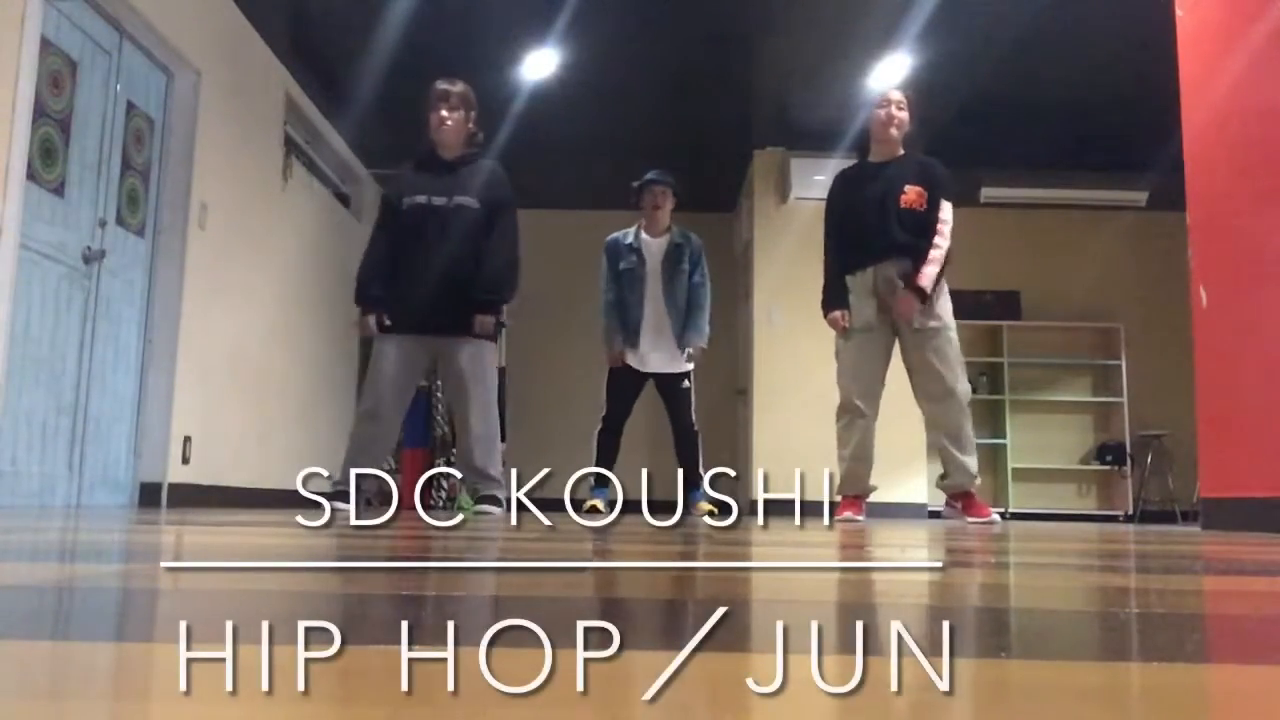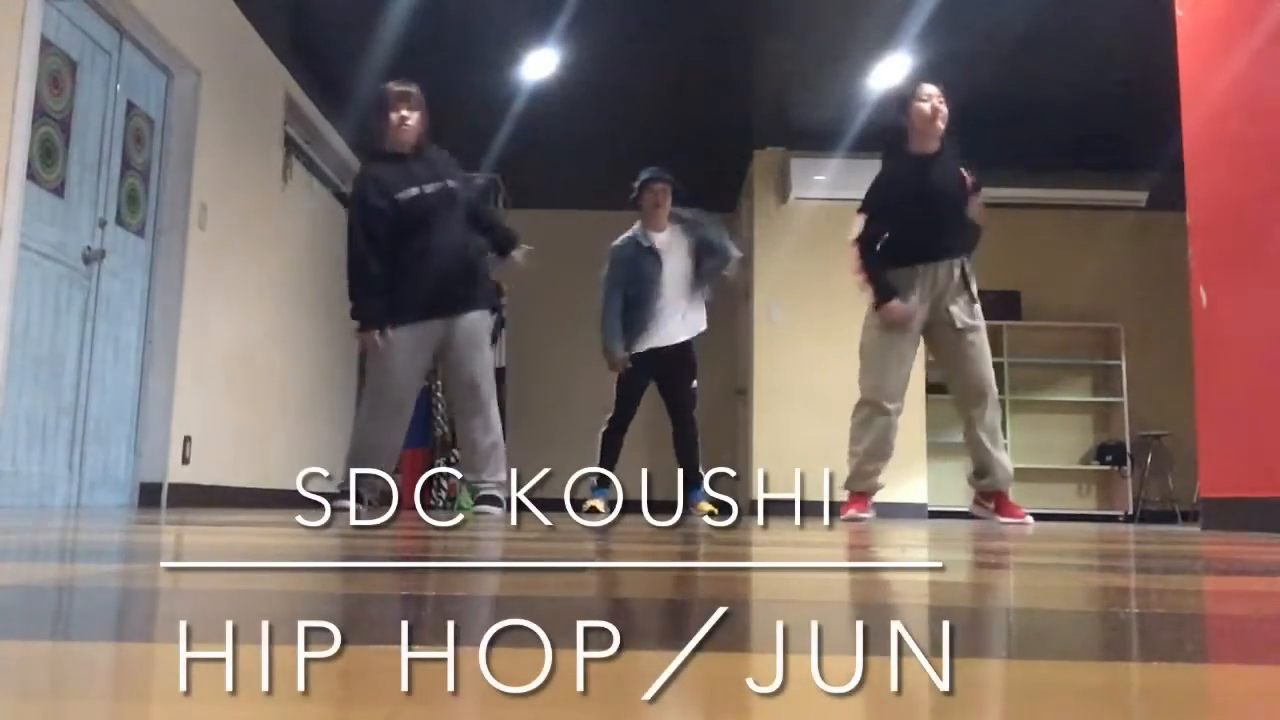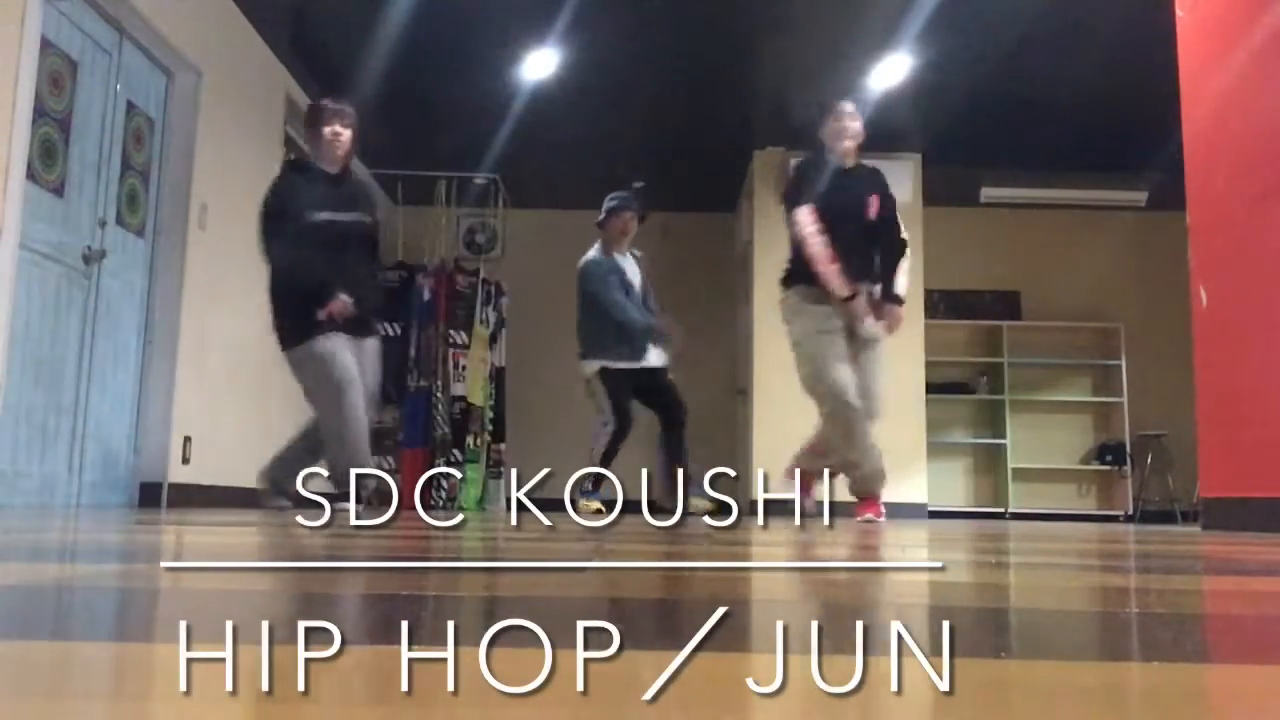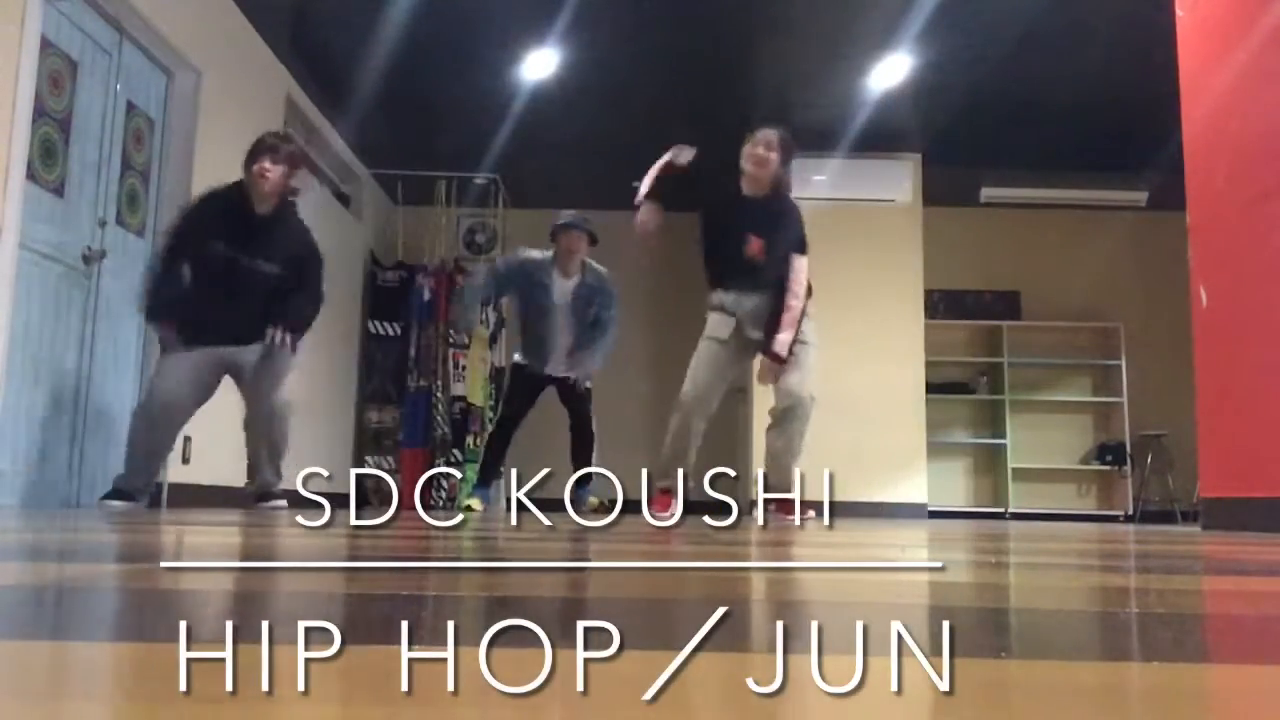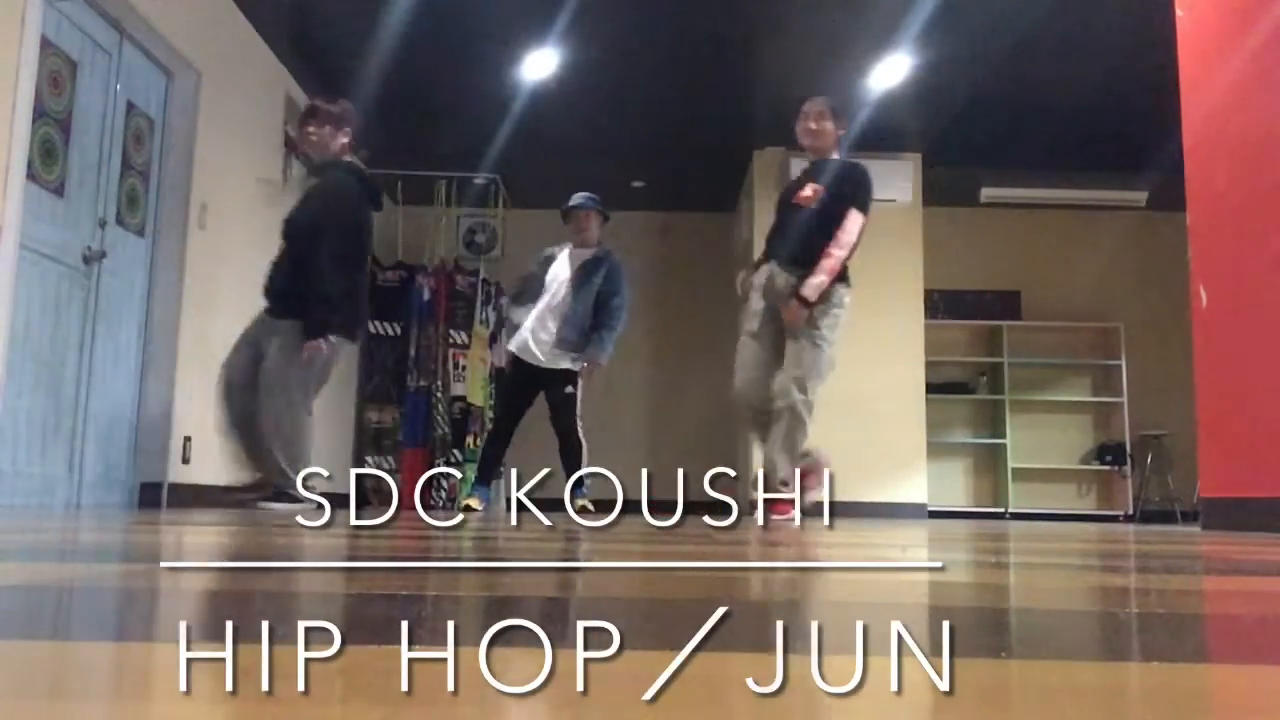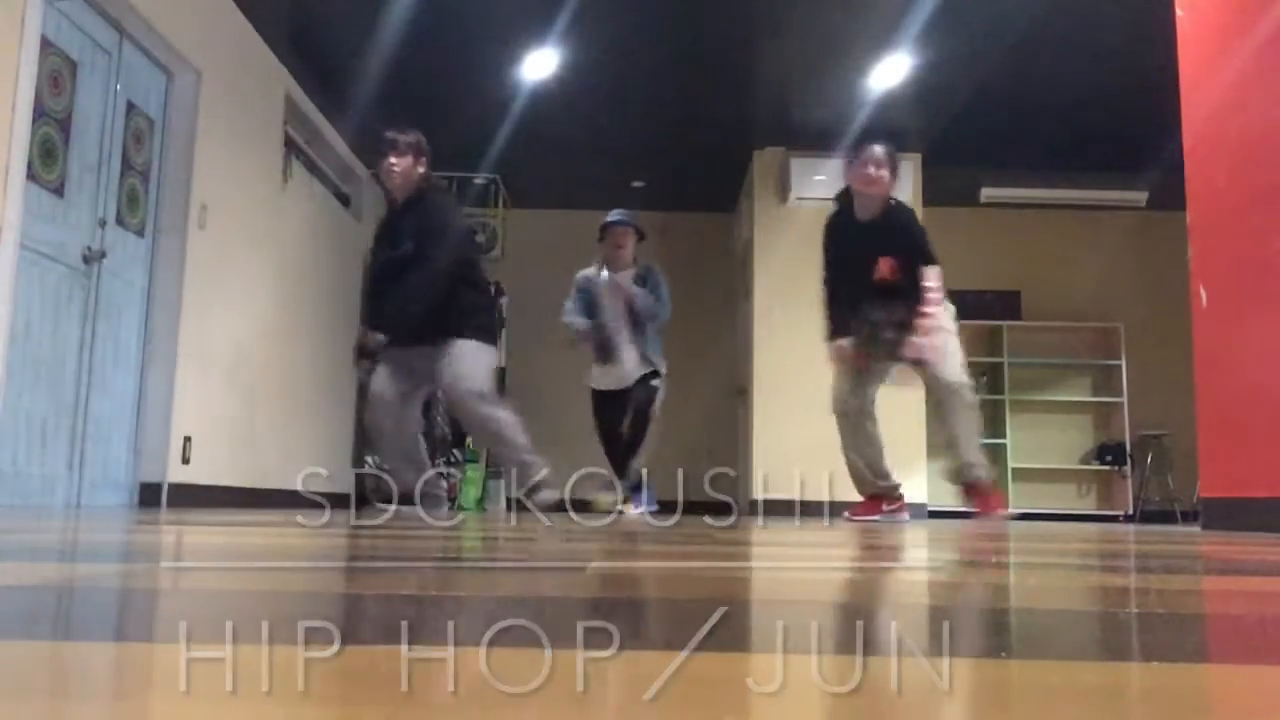
dt=0.5s
person 1, frame 1
left shoulder: (928, 171)
right shoulder: (847, 182)
left elbow: (943, 232)
right elbow: (833, 247)
left wrist: (920, 286)
right wrist: (833, 300)
left hip: (920, 288)
right hip: (862, 288)
left knee: (947, 390)
right knee: (856, 396)
left ankle: (961, 490)
right ankle: (853, 494)
person 1, frame 2
left shoulder: (948, 155)
right shoulder: (896, 173)
right elbow: (862, 240)
left wrist: (971, 196)
right wrist: (882, 295)
left hip: (955, 281)
right hip: (900, 286)
left knee: (980, 389)
right knee: (882, 393)
left ankle: (992, 491)
right ankle: (861, 491)
person 1, frame 3
left shoulder: (874, 180)
right shoulder: (808, 175)
left elbow: (898, 242)
right elbow: (809, 237)
left wrist: (894, 295)
right wrist: (845, 293)
left hip: (862, 299)
right hip: (812, 298)
left knee: (862, 402)
right knee: (839, 393)
left ankle: (806, 471)
right ankle: (868, 491)
person 1, frame 4
left shoulder: (784, 214)
right shoulder: (716, 183)
left elbow: (797, 285)
right elbow: (673, 160)
left wrist: (780, 348)
right wrist: (647, 204)
left hip: (781, 313)
right hip: (730, 307)
left knee: (796, 397)
right knee: (694, 397)
left ankle: (779, 492)
right ankle: (666, 488)
person 1, frame 5
left shoulder: (853, 176)
right shoulder: (797, 180)
left elbow: (844, 242)
left wrist: (808, 293)
right wrist: (755, 269)
left hip: (820, 294)
right hip: (769, 287)
left knee: (793, 396)
right knee: (748, 390)
left ankle: (780, 488)
right ankle: (804, 468)
person 1, frame 6
left shoulder: (901, 222)
right shoulder: (837, 227)
left elbow: (931, 286)
right elbow: (835, 286)
left wrist: (921, 345)
right wrist: (838, 336)
left hip: (922, 314)
right hip: (866, 319)
left knee: (951, 384)
right knee: (848, 400)
left ankle: (976, 483)
right ankle: (882, 494)
person 2, frame 1
left shoulder: (489, 177)
right shoulder: (406, 180)
left elbow: (503, 247)
right elbow: (382, 244)
left wrist: (491, 304)
right wrist: (371, 300)
left hip: (466, 319)
right hip: (404, 318)
left knee: (476, 410)
right knee: (378, 405)
left ankle: (488, 491)
right ankle: (350, 488)
person 2, frame 2
left shoulder: (443, 162)
right shoulder: (373, 178)
left elbow: (474, 208)
right elbow: (364, 254)
left wrist: (505, 240)
right wrist: (369, 316)
left hip: (467, 304)
right hip: (405, 313)
left knee: (477, 399)
right knee: (387, 403)
left ankle: (489, 487)
right ankle: (359, 489)
person 2, frame 3
left shoulder: (359, 193)
right shoulder: (292, 187)
right elbow: (283, 252)
left wrist: (368, 302)
right wrist: (323, 292)
left hip: (355, 318)
right hip: (309, 318)
left knee: (356, 406)
right knee: (344, 402)
left ankle: (281, 480)
right ankle: (355, 489)
person 2, frame 4
left shoulder: (294, 235)
right shoulder: (217, 207)
left elbow: (309, 291)
right elbow: (173, 260)
left wrist: (291, 325)
right wrist: (164, 319)
left hip: (258, 340)
right hip: (198, 335)
left knee: (269, 405)
right knee: (160, 404)
left ankle: (267, 486)
right ankle: (133, 486)
person 2, frame 5
left shoulder: (336, 187)
right shoulder: (334, 183)
left elbow: (325, 253)
left wrist: (317, 323)
left hip: (313, 316)
right hip: (287, 309)
left knee: (282, 398)
right knee: (239, 381)
left ankle: (289, 485)
right ankle: (272, 472)
person 2, frame 6
left shoulder: (438, 210)
right shoulder: (388, 226)
left elbow: (433, 273)
right elbow: (378, 287)
left wrist: (385, 323)
right wrist: (377, 327)
left hip: (463, 327)
right hip: (410, 336)
left knee: (471, 397)
right knee: (382, 399)
left ankle: (536, 483)
right ankle: (422, 489)
person 3, frame 1
left shoulder: (689, 246)
right shoulder: (617, 245)
left elbow: (700, 294)
right elbow: (610, 297)
left wrist: (697, 338)
right wrist: (614, 340)
left hip: (674, 354)
right hip: (629, 353)
left knee: (685, 424)
right knee: (612, 421)
left ankle: (695, 493)
right ankle: (600, 490)
person 3, frame 2
left shoulder: (688, 225)
right shoulder: (627, 247)
left elbow: (713, 232)
right elbow: (613, 299)
left wrist: (727, 255)
right wrist: (612, 345)
left hip: (680, 343)
right hip: (640, 346)
left knee: (685, 420)
right knee: (620, 418)
left ankle: (695, 493)
right ankle: (600, 490)
person 3, frame 3
left shoulder: (634, 259)
right shoulder: (594, 265)
right elbow: (616, 308)
left wrist: (660, 329)
right wrist: (656, 327)
left hip: (643, 358)
right hip: (606, 361)
left knee: (675, 413)
right knee: (617, 423)
left ankle: (683, 490)
right ankle: (588, 491)
person 3, frame 4
left shoulder: (599, 281)
right shoulder: (530, 266)
left elbow: (606, 326)
right elbow: (492, 282)
left wrist: (589, 360)
right wrist: (469, 309)
left hip: (573, 367)
right hip: (532, 363)
left knee: (583, 423)
right knee: (506, 421)
left ankle: (583, 492)
right ankle: (482, 489)
person 3, frame 5
left shoulder: (608, 265)
right shoulder: (554, 256)
left elbow: (614, 313)
left wrist: (598, 352)
right wrist: (515, 320)
left hip: (565, 359)
right hip: (526, 353)
left knee: (567, 425)
right knee: (503, 421)
left ankle: (578, 492)
right ankle: (481, 488)
person 3, frame 6
left shoulder: (649, 275)
right shoulder: (586, 279)
left elbow: (661, 313)
right elbow: (572, 313)
left wrist: (633, 293)
right wrist: (581, 329)
left hip: (646, 366)
right hip: (606, 371)
left knee: (640, 419)
right knee: (610, 435)
left ankle: (630, 488)
right ankle: (638, 492)
